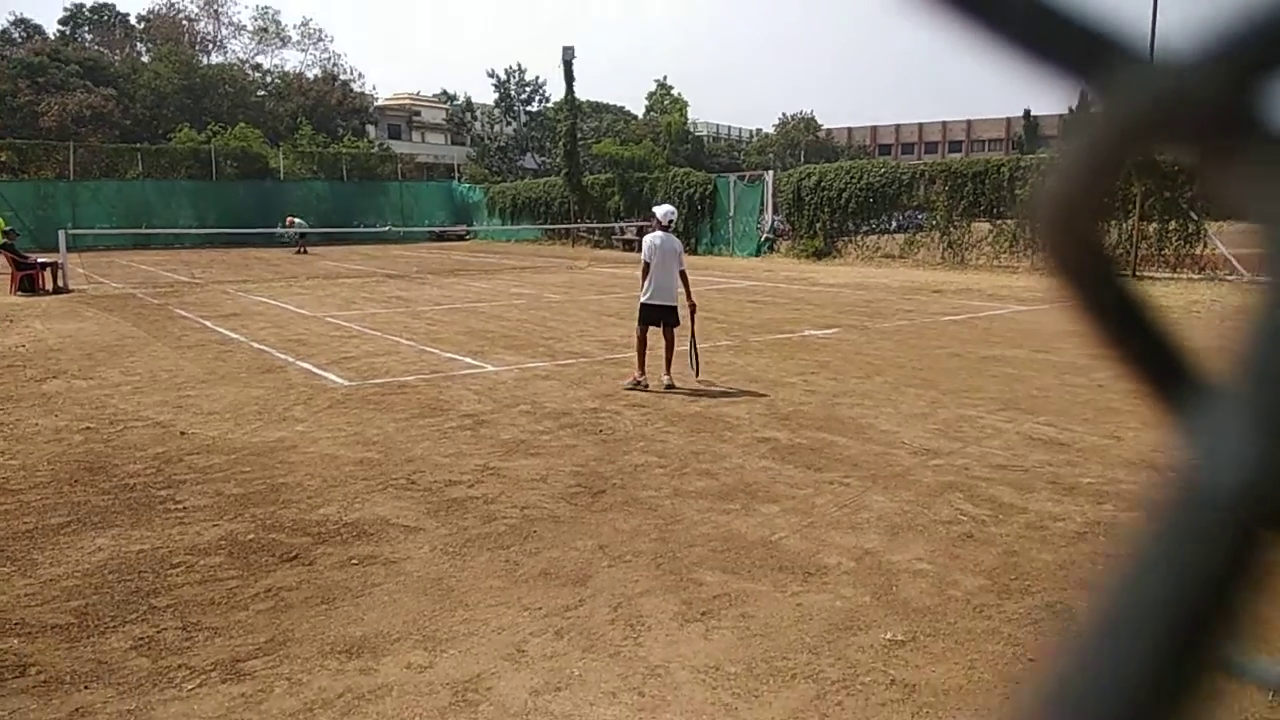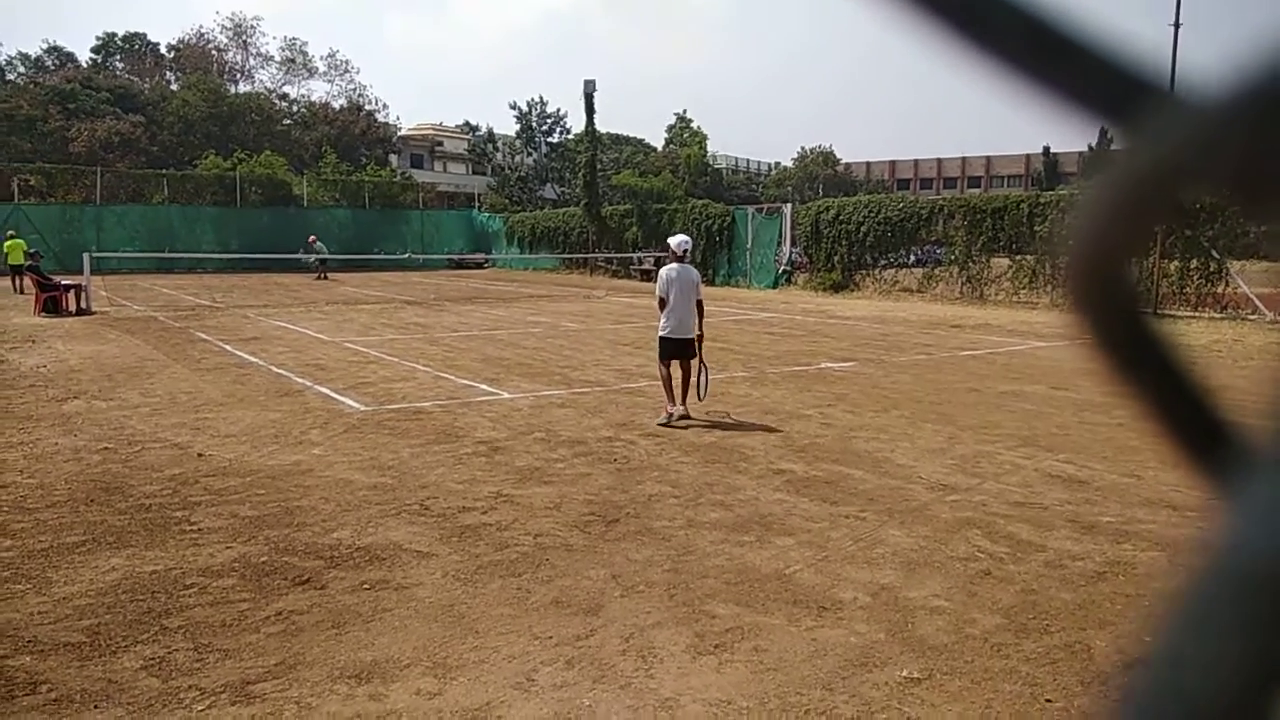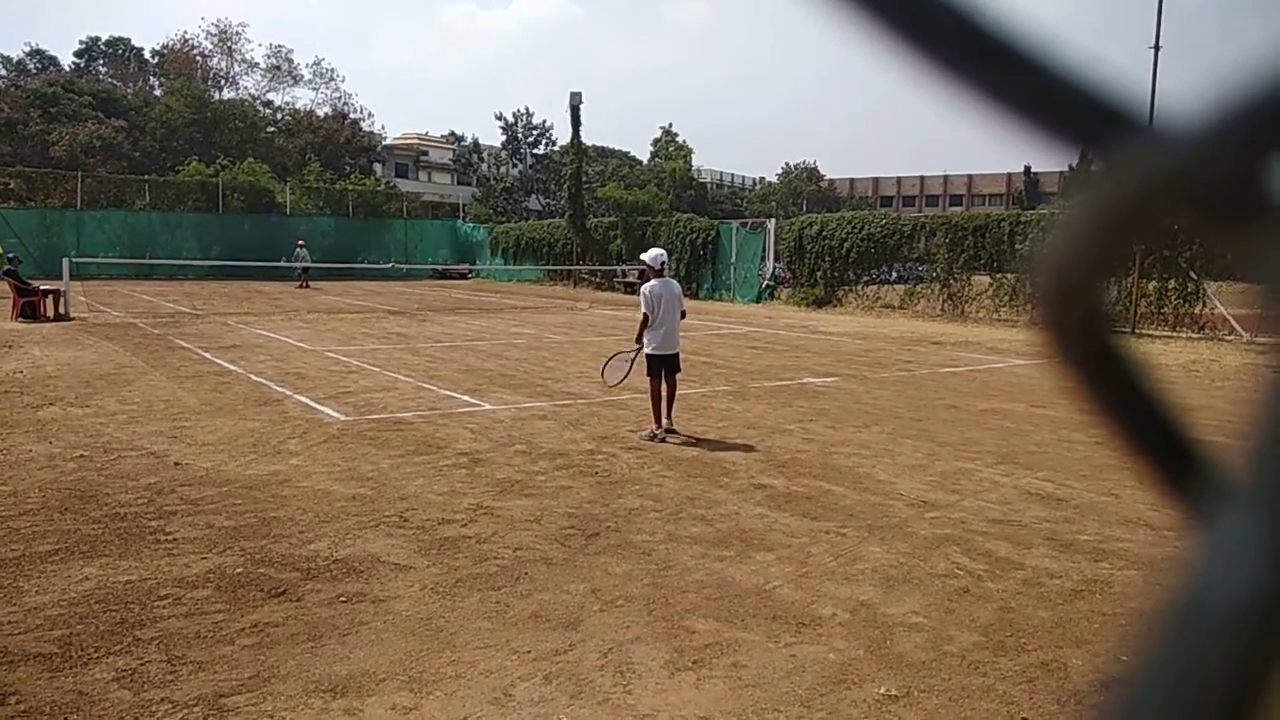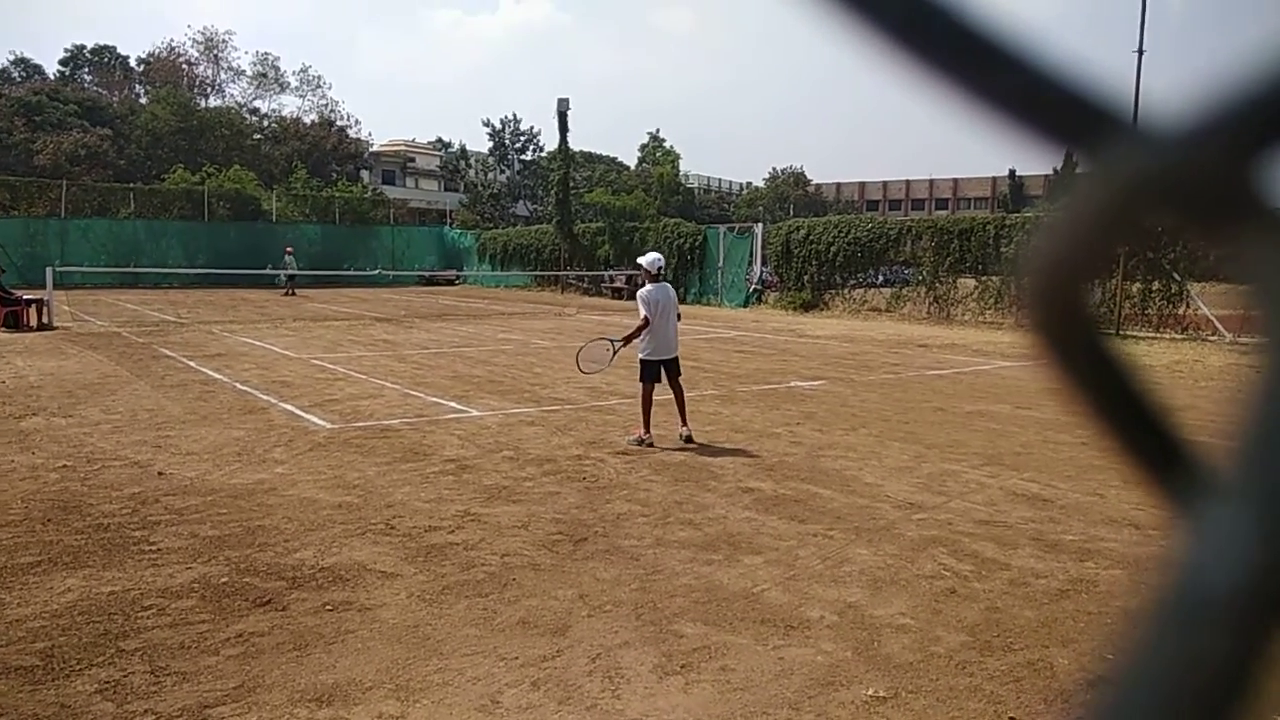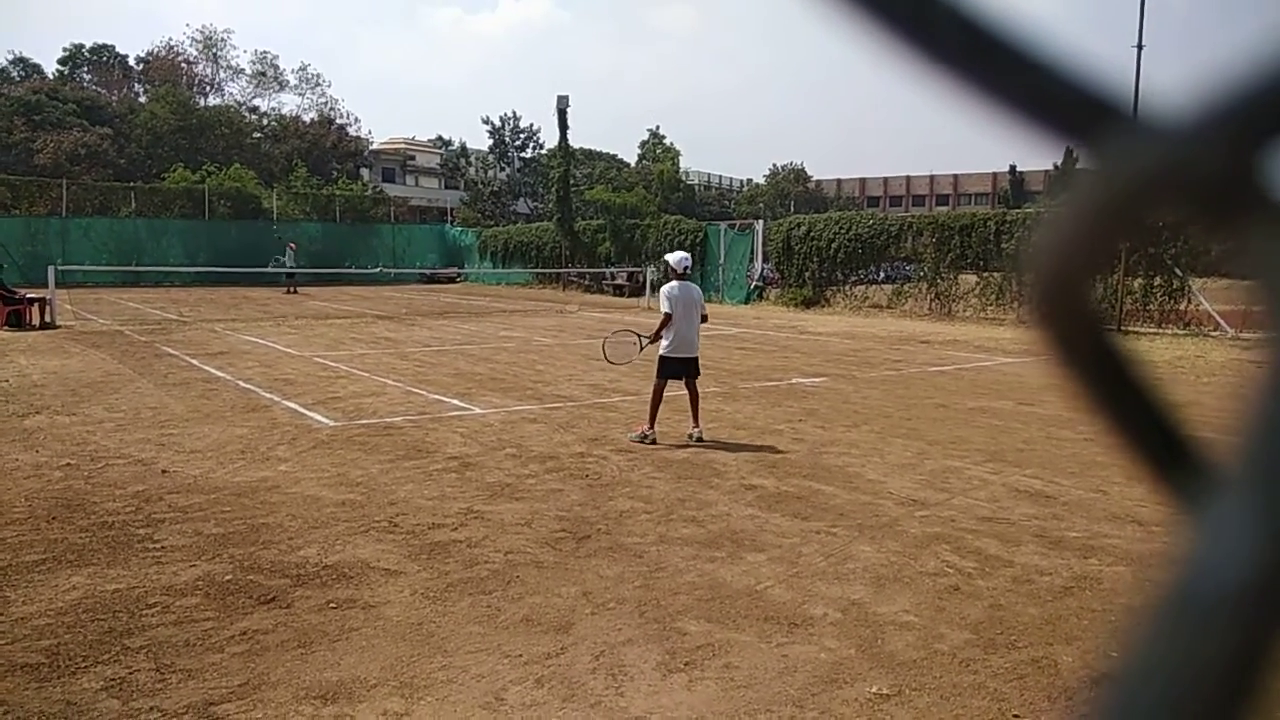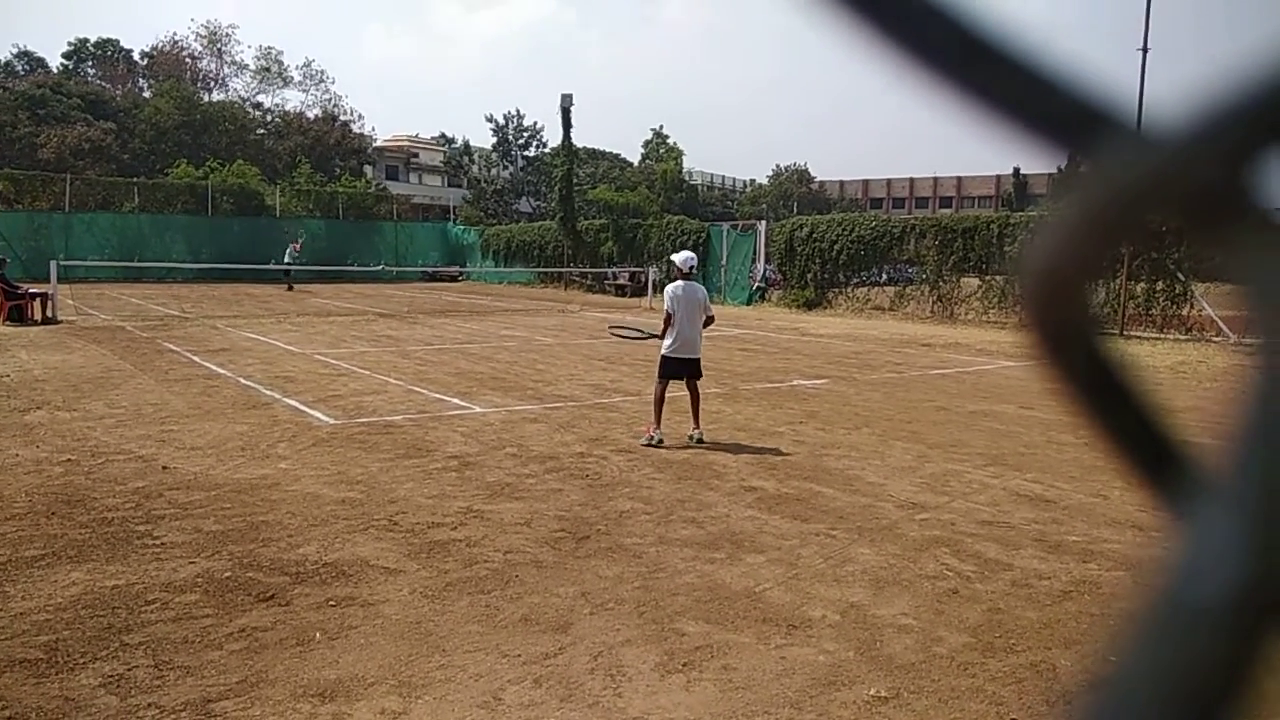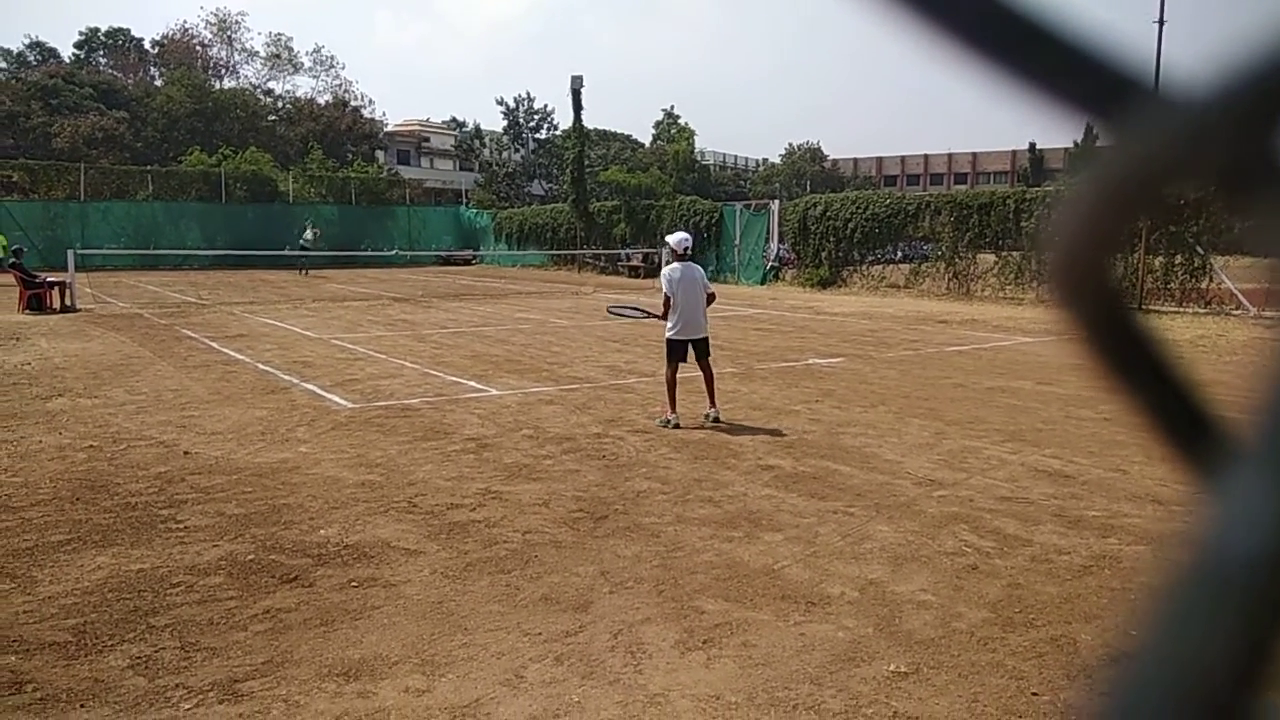
dt=0.4s
person 1, frame 1
left shoulder: (649, 239)
right shoulder: (677, 243)
left elbow: (645, 267)
right elbow: (682, 273)
left wrist: (643, 287)
right wrist: (689, 298)
left hip: (652, 295)
right hip: (670, 297)
left knee: (641, 331)
right knee: (668, 333)
left ankle: (640, 375)
right ankle: (667, 376)
person 1, frame 2
left shoulder: (665, 271)
right shoulder: (694, 273)
left elbow: (661, 301)
right elbow: (699, 303)
left wrist: (665, 317)
right wrist: (700, 328)
left hip: (669, 327)
right hip: (688, 328)
left knee: (664, 365)
right knee: (686, 365)
left ankle: (672, 407)
right ankle: (682, 406)
person 1, frame 3
left shoulder: (647, 289)
right shoulder: (675, 285)
left elbow: (646, 318)
right elbow: (682, 314)
left wrist: (639, 336)
left hip: (655, 343)
right hip: (673, 342)
left knee: (655, 383)
right knee: (671, 379)
left ankle: (657, 428)
right ankle: (668, 421)
person 1, frame 4
left shoulder: (643, 293)
right shoulder: (670, 289)
left elbow: (645, 321)
right elbow: (677, 317)
left wrist: (630, 336)
left hip: (650, 349)
right hip: (670, 347)
left knee: (647, 388)
right knee: (675, 384)
left ankle: (646, 433)
right ankle: (685, 427)
person 1, frame 5
left shoulder: (667, 289)
right shoulder: (696, 290)
left elbow: (667, 317)
right elbow: (704, 317)
left wrist: (656, 334)
left hip: (671, 346)
right hip: (691, 347)
left knee: (659, 385)
right knee: (691, 384)
left ankle: (649, 429)
right ankle: (696, 428)
person 1, frame 6
left shoulder: (671, 289)
right shoulder: (701, 290)
left elbow: (668, 317)
right elbow: (710, 318)
left wrist: (663, 332)
left hip: (673, 346)
right hip: (693, 347)
left knee: (661, 385)
right knee: (692, 385)
left ankle: (656, 430)
right ankle: (696, 429)
person 1, frame 7
left shoulder: (668, 271)
right shoulder: (698, 270)
left elbow: (667, 299)
right elbow: (711, 296)
left wrist: (665, 313)
left hip: (677, 327)
right hip: (699, 326)
left knee: (672, 368)
right knee: (704, 364)
left ankle: (672, 414)
right ankle: (713, 408)
